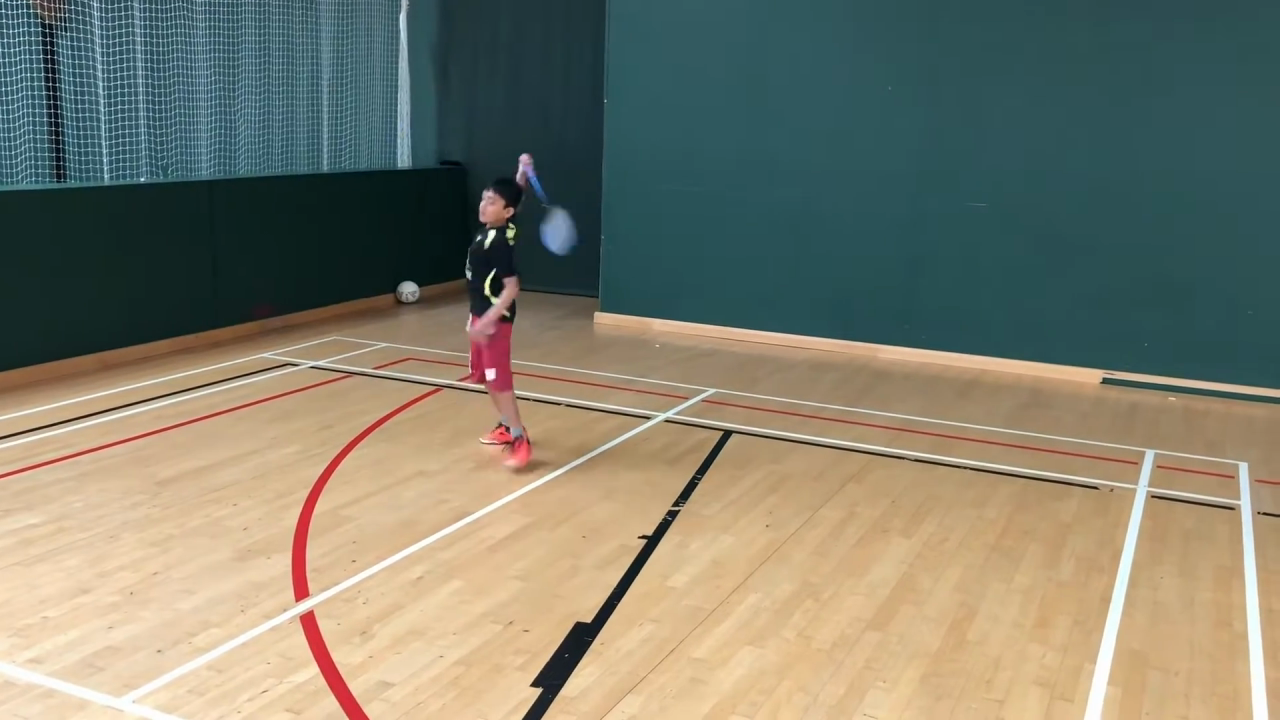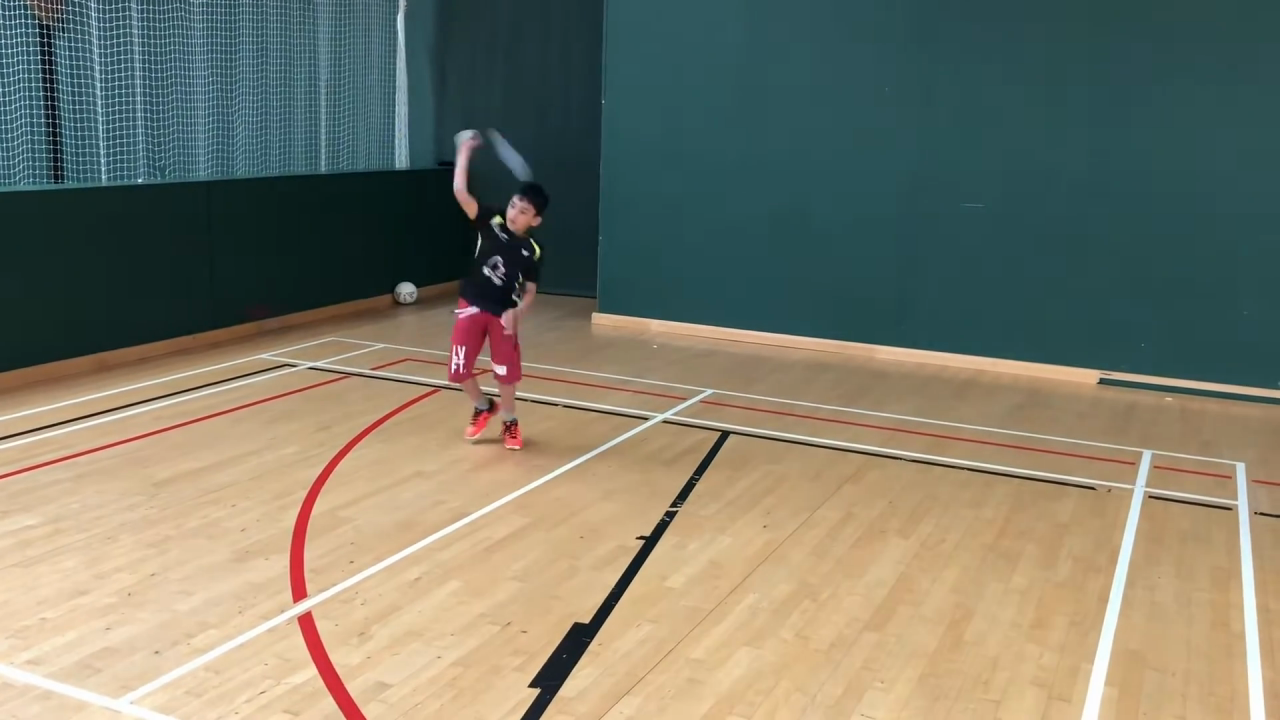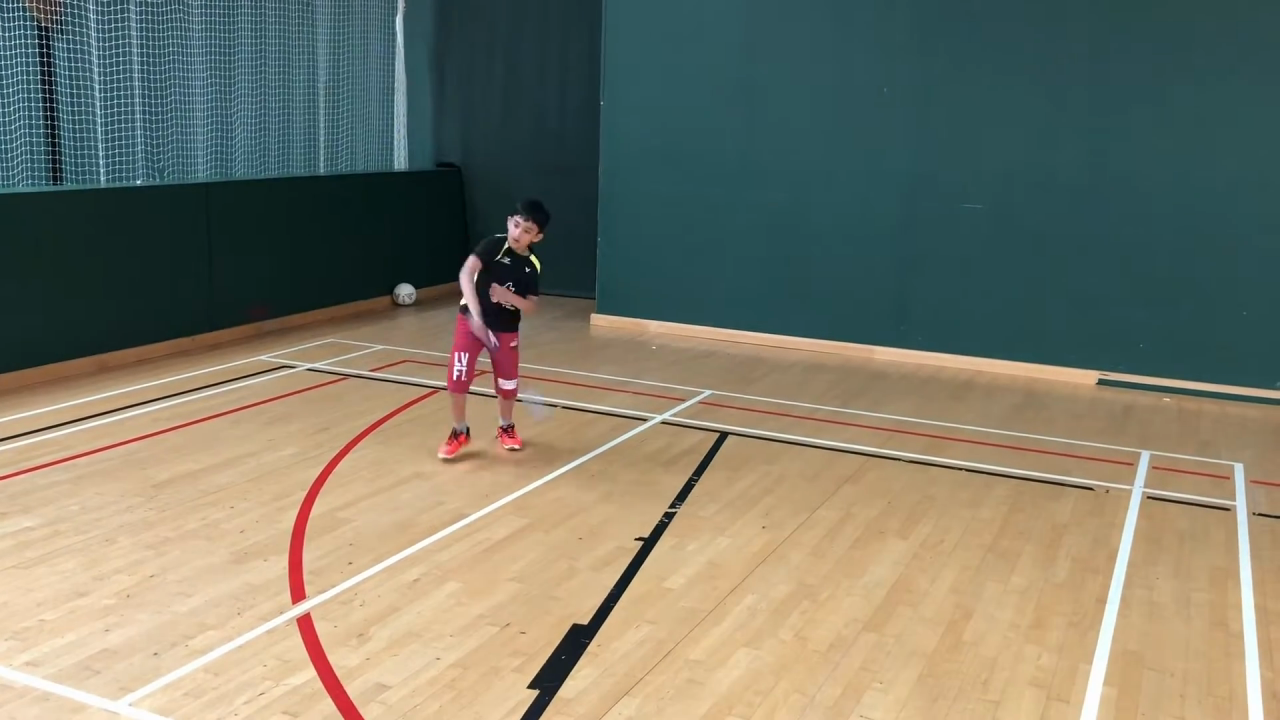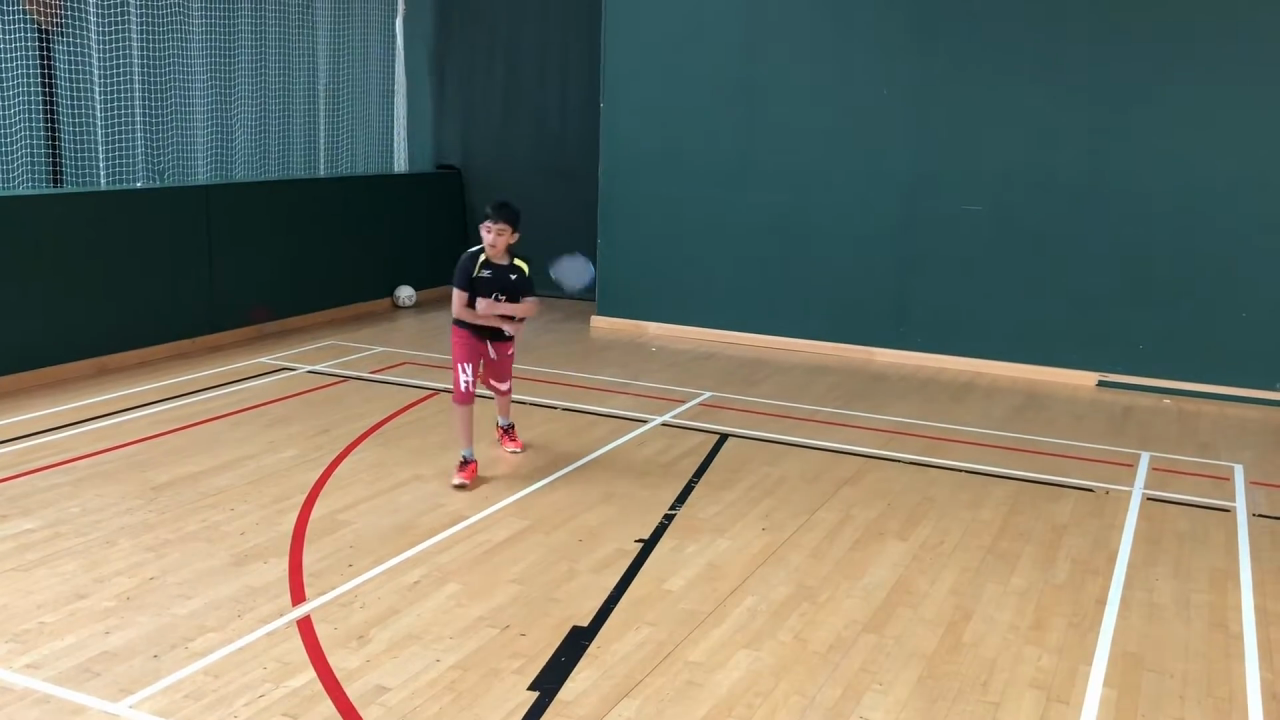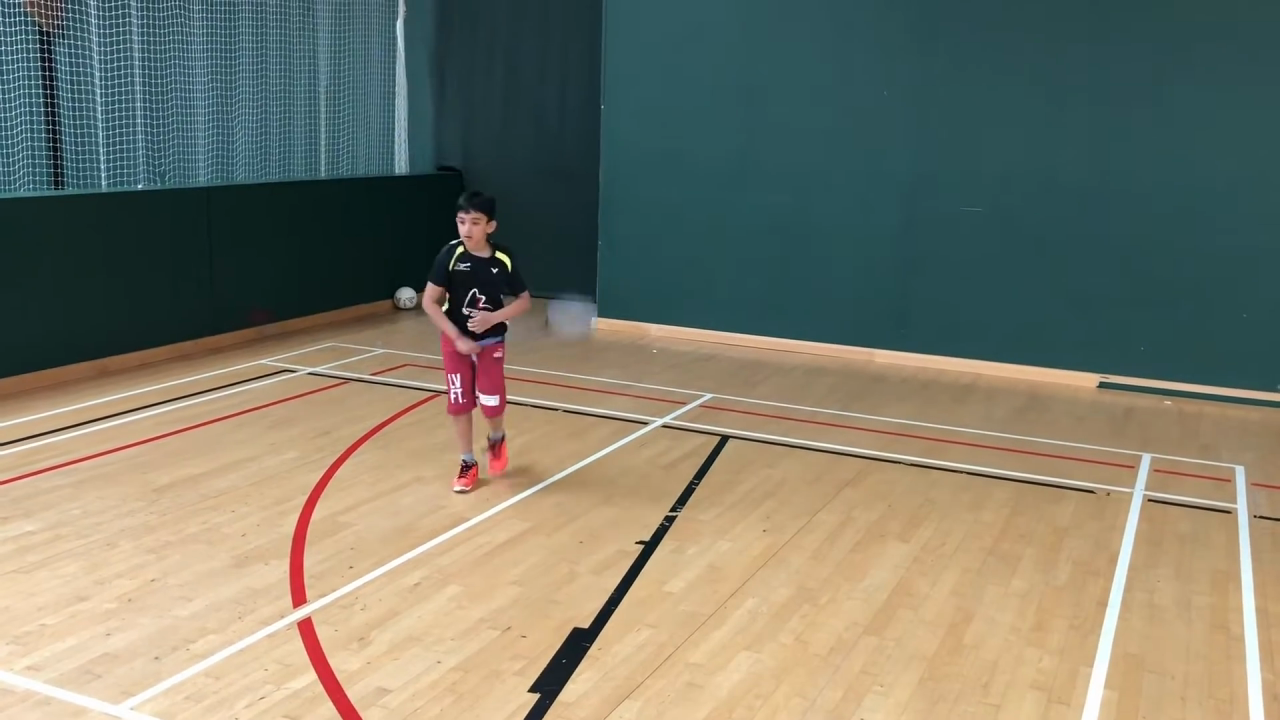
dt=0.2s
person 1, frame 1
left shoulder: (500, 241)
right shoulder: (490, 225)
left elbow: (512, 288)
right elbow: (511, 192)
left wrist: (488, 320)
right wrist: (521, 173)
left hip: (496, 316)
right hip: (480, 313)
left knee: (497, 379)
right knee: (485, 374)
left ankle: (519, 440)
right ankle: (508, 424)
person 1, frame 2
left shoulder: (531, 250)
right shoulder: (491, 223)
left elbow: (530, 290)
right elbow: (461, 191)
left wrist: (516, 312)
right wrist: (465, 151)
left hip: (505, 313)
right hip: (472, 306)
left knee: (507, 374)
right knee: (459, 373)
left ankle: (509, 421)
right ankle: (482, 406)
person 1, frame 3
left shoulder: (532, 265)
right shoulder: (494, 245)
left elbow: (530, 306)
right elbow: (467, 271)
left wrist: (510, 297)
right wrist: (474, 307)
left hip: (505, 328)
right hip: (472, 319)
left knee: (507, 386)
right knee: (457, 381)
left ankle: (505, 427)
right ankle: (459, 430)
person 1, frame 4
left shoulder: (520, 267)
right shoulder: (470, 261)
left elbow: (531, 306)
right elbow: (457, 308)
left wrist: (501, 308)
right wrist: (501, 321)
left hip: (502, 335)
right hip: (468, 331)
left knee: (502, 387)
right knee: (464, 392)
left ankle: (504, 427)
right ankle: (468, 459)
person 1, frame 5
left shoulder: (504, 261)
right shoulder: (450, 255)
left elbow: (524, 300)
right elbow: (430, 302)
left wrist: (495, 318)
right wrist: (454, 336)
left hip: (490, 339)
right hip: (456, 338)
left knee: (491, 403)
right knee: (459, 402)
left ankle: (496, 437)
right ankle: (468, 463)
